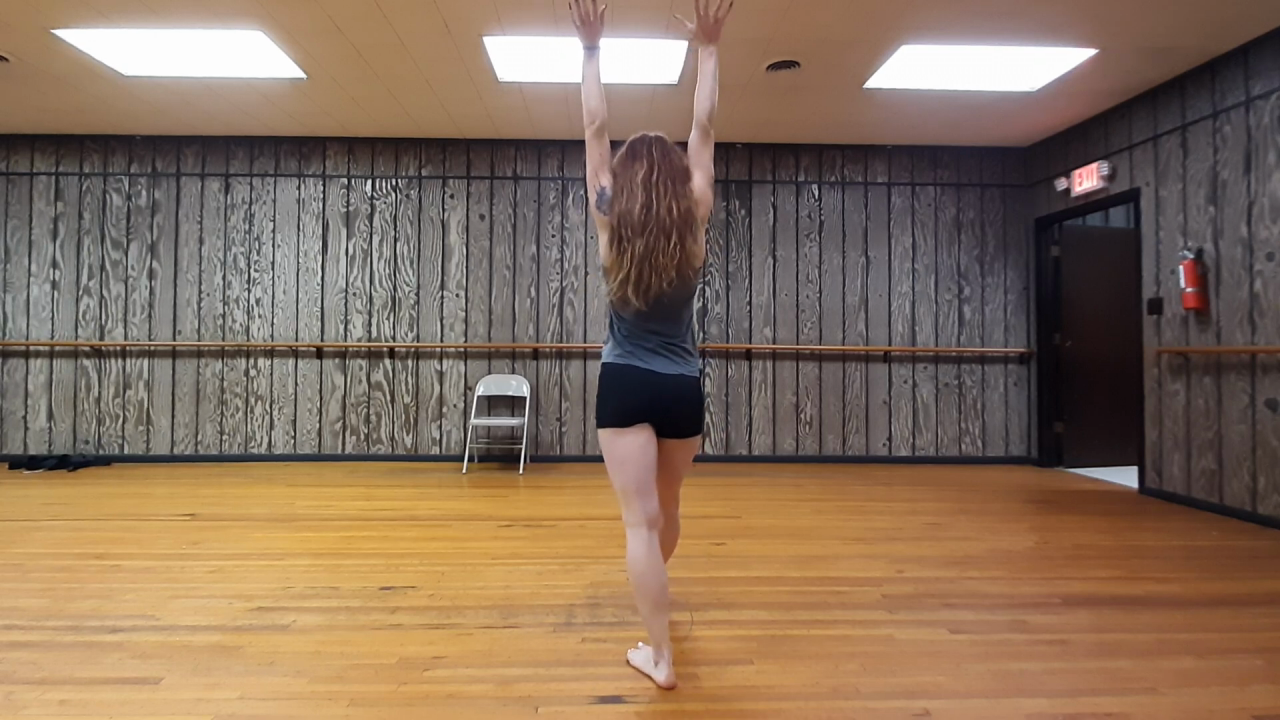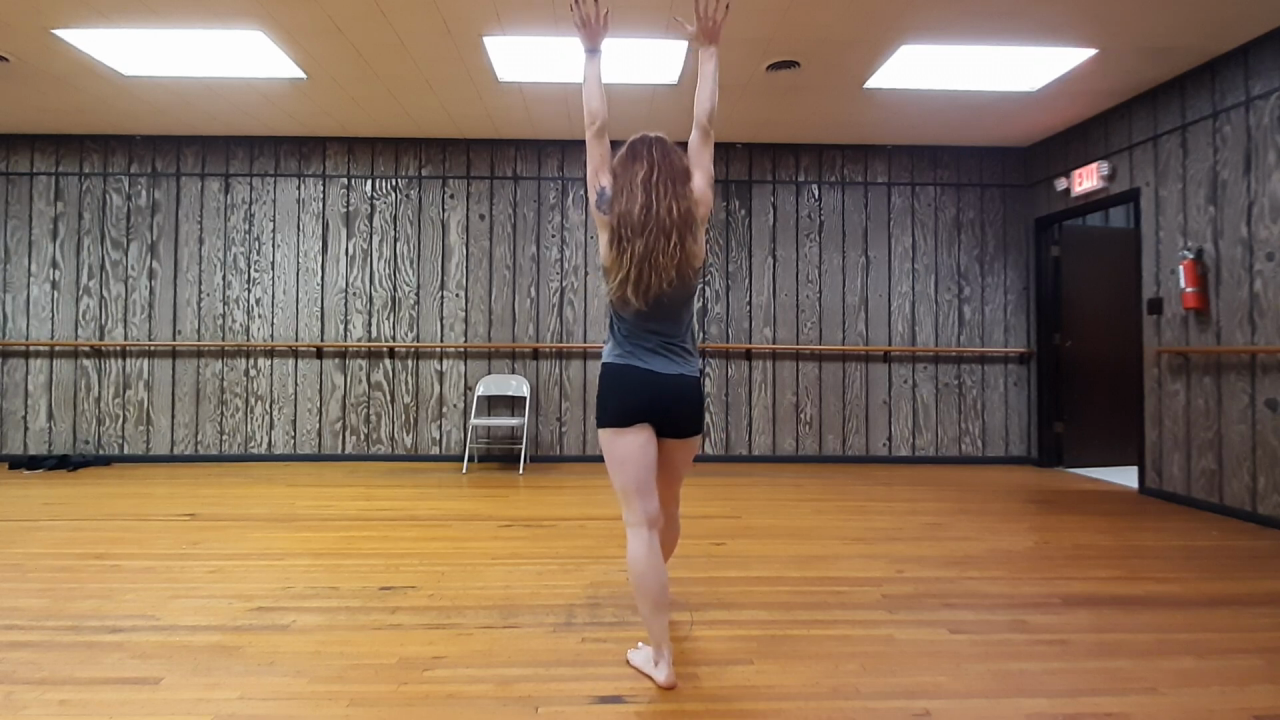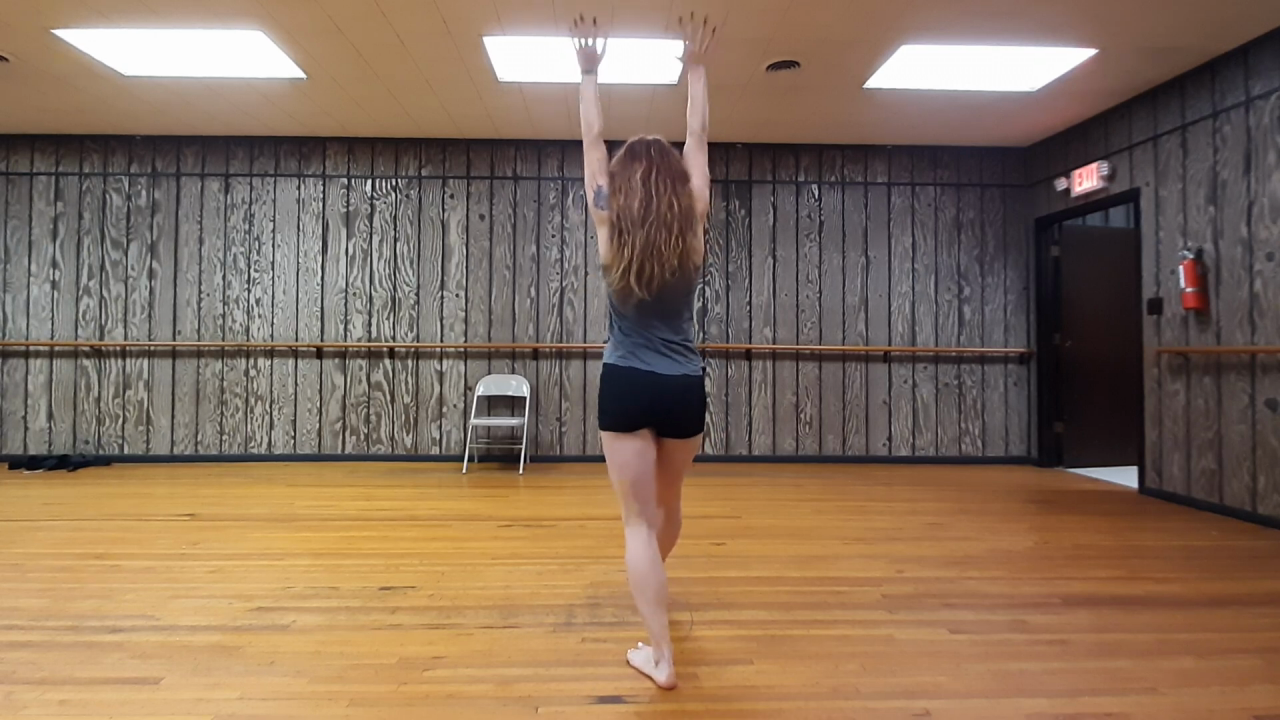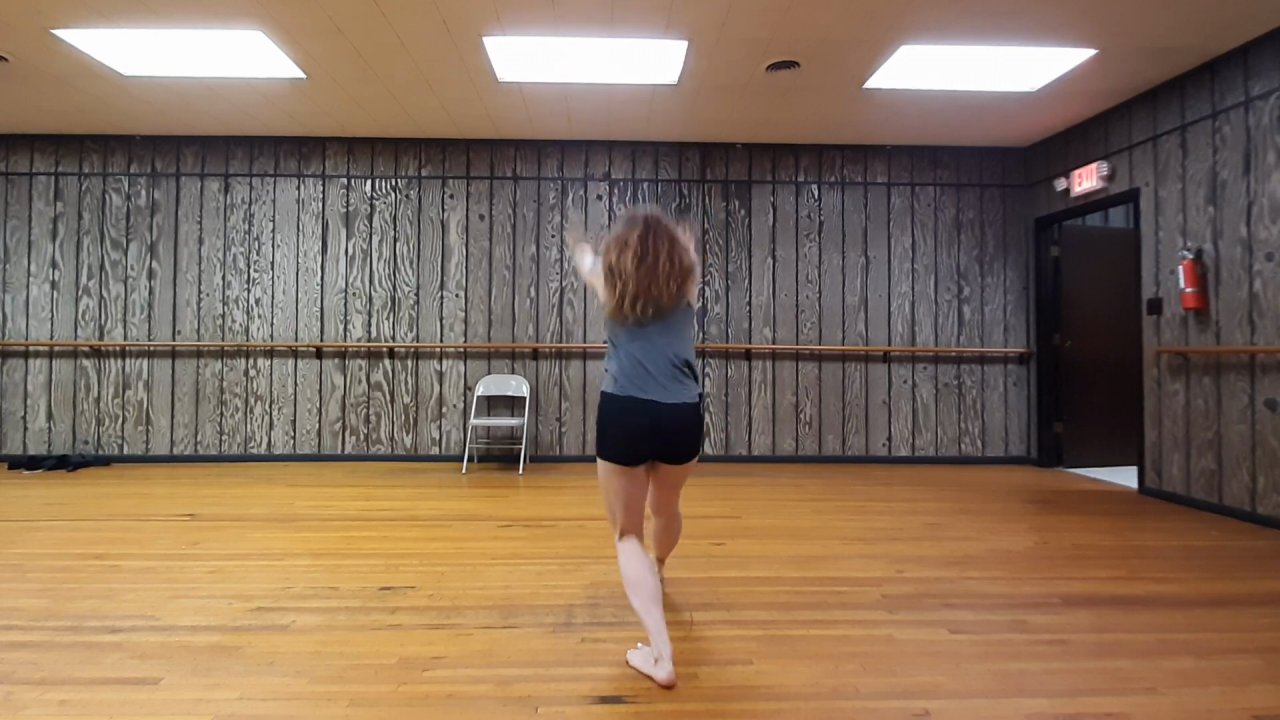
dt=0.4s
person 1, frame 1
left shoulder: (611, 225)
right shoulder: (692, 225)
left elbow: (594, 130)
right elbow: (704, 131)
left hip: (625, 387)
right hip: (683, 388)
left knee: (641, 522)
right knee: (667, 510)
left ankle: (660, 656)
right ankle: (654, 587)
person 1, frame 2
left shoulder: (611, 228)
right shoulder: (693, 229)
left elbow: (595, 132)
right elbow: (704, 131)
left hip: (625, 387)
right hip: (683, 389)
left knee: (642, 521)
right knee: (666, 511)
left ankle: (659, 655)
right ankle: (654, 593)
person 1, frame 3
left shoulder: (612, 228)
right shoulder: (692, 228)
left elbow: (591, 145)
right elbow: (699, 141)
left wrist: (589, 76)
right wrist: (696, 70)
left hip: (627, 387)
right hip: (684, 389)
left knee: (640, 522)
right knee: (667, 507)
left ankle: (661, 657)
right ankle: (652, 577)
person 1, frame 4
left shoulder: (610, 280)
right shoulder: (685, 282)
left elbow: (586, 264)
left wrist: (582, 255)
right wrist: (683, 241)
left hip: (624, 413)
right hip: (682, 416)
left knee: (628, 534)
right knee: (666, 505)
left ankle: (660, 654)
right ankle: (655, 572)
